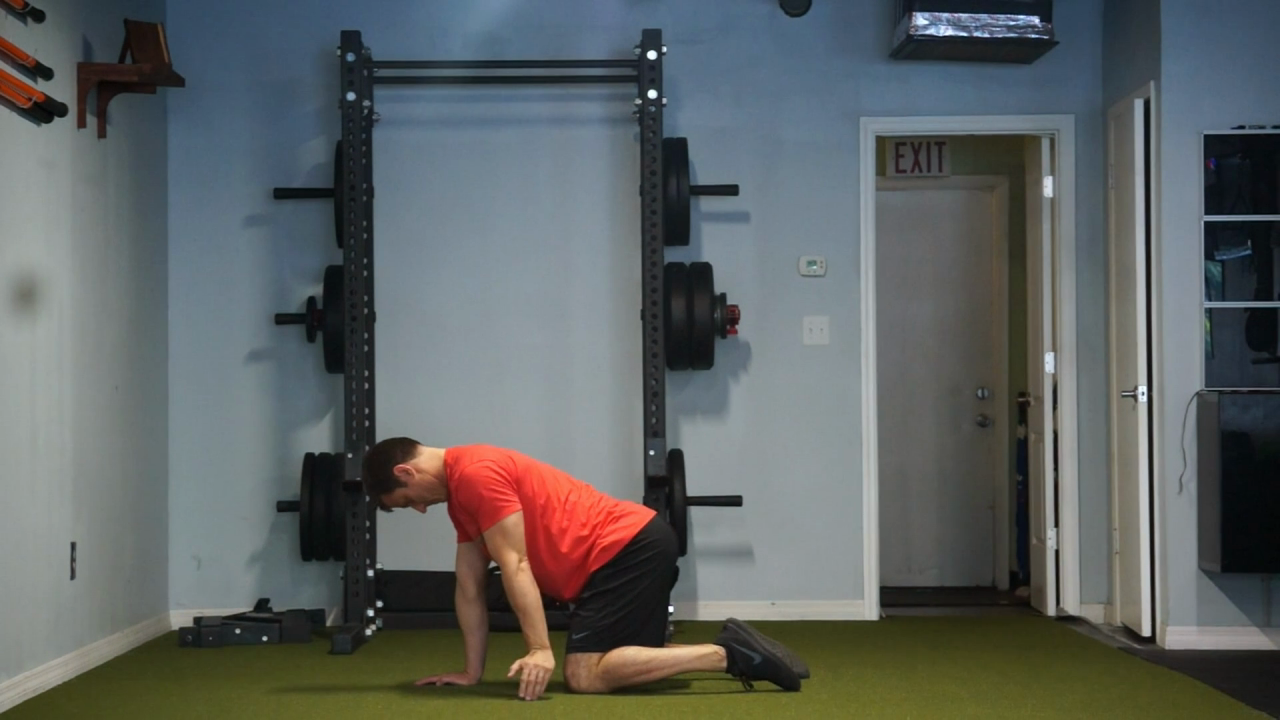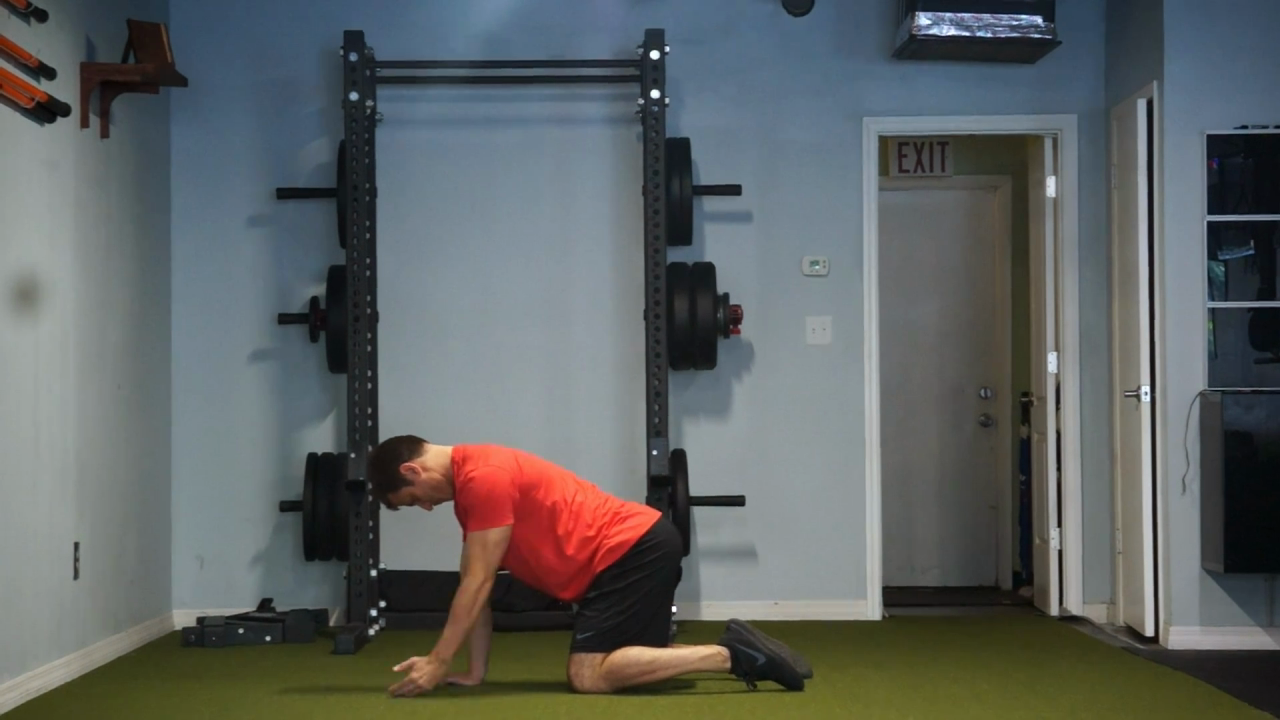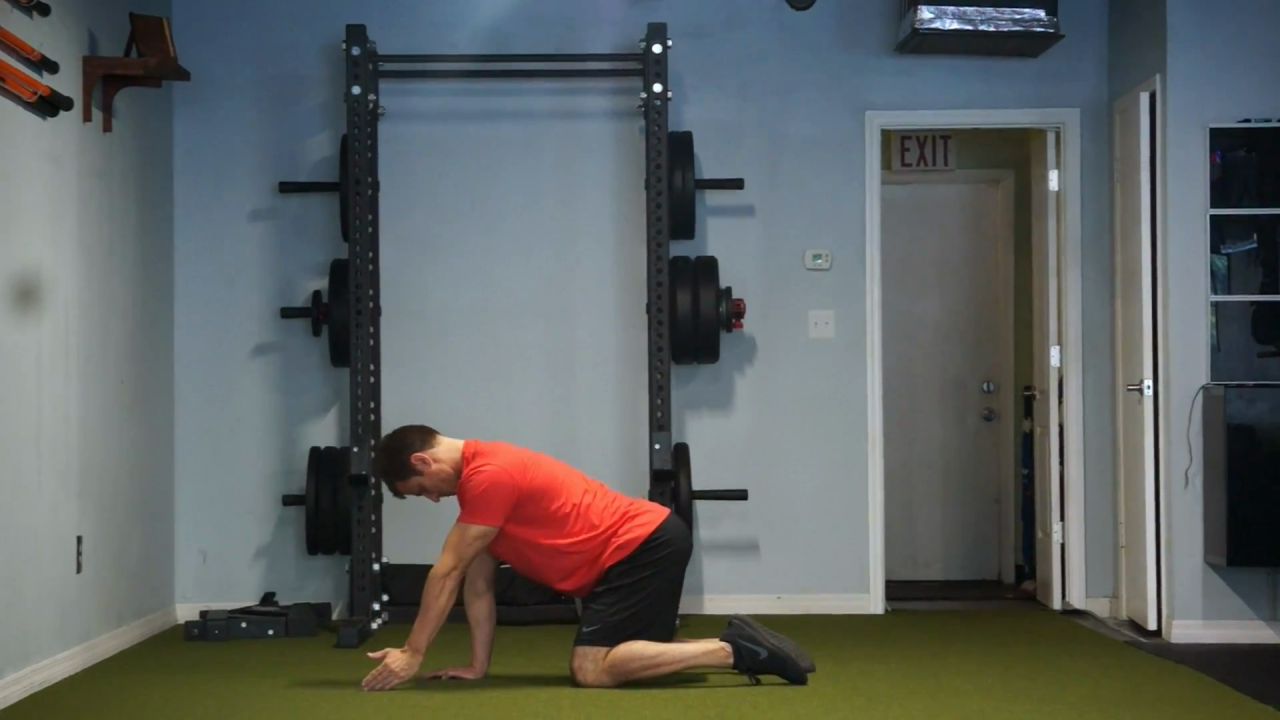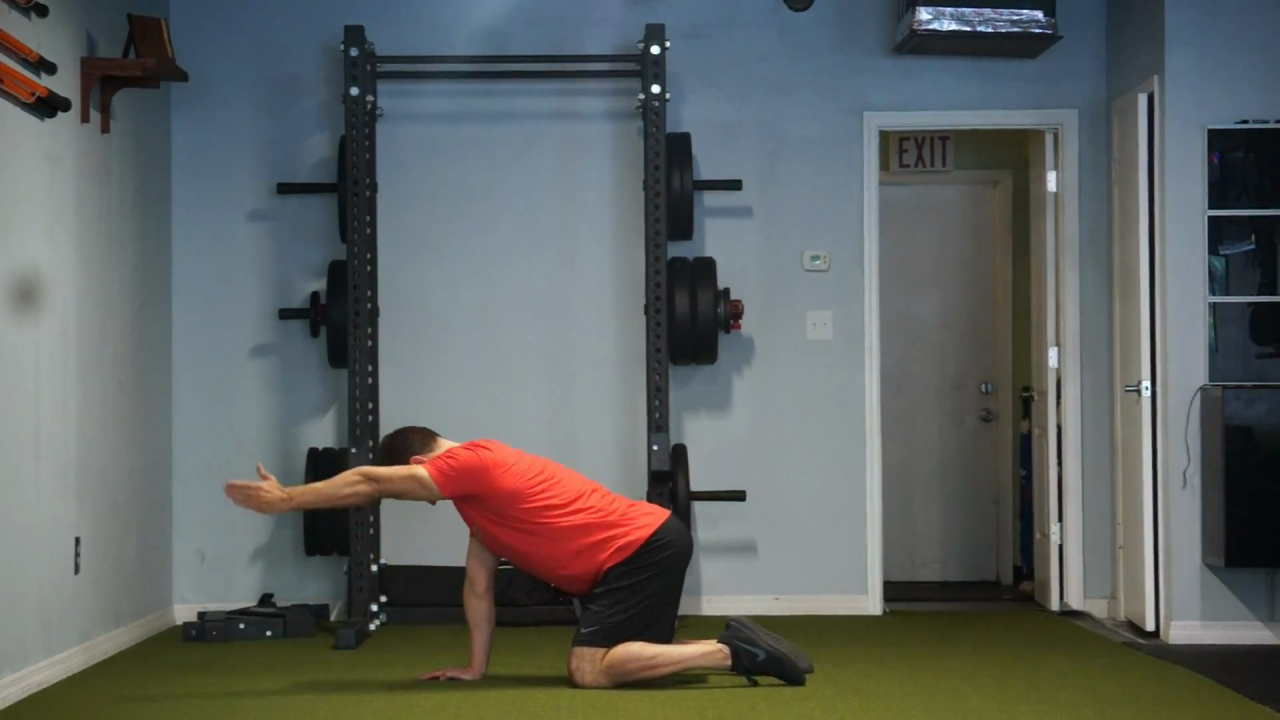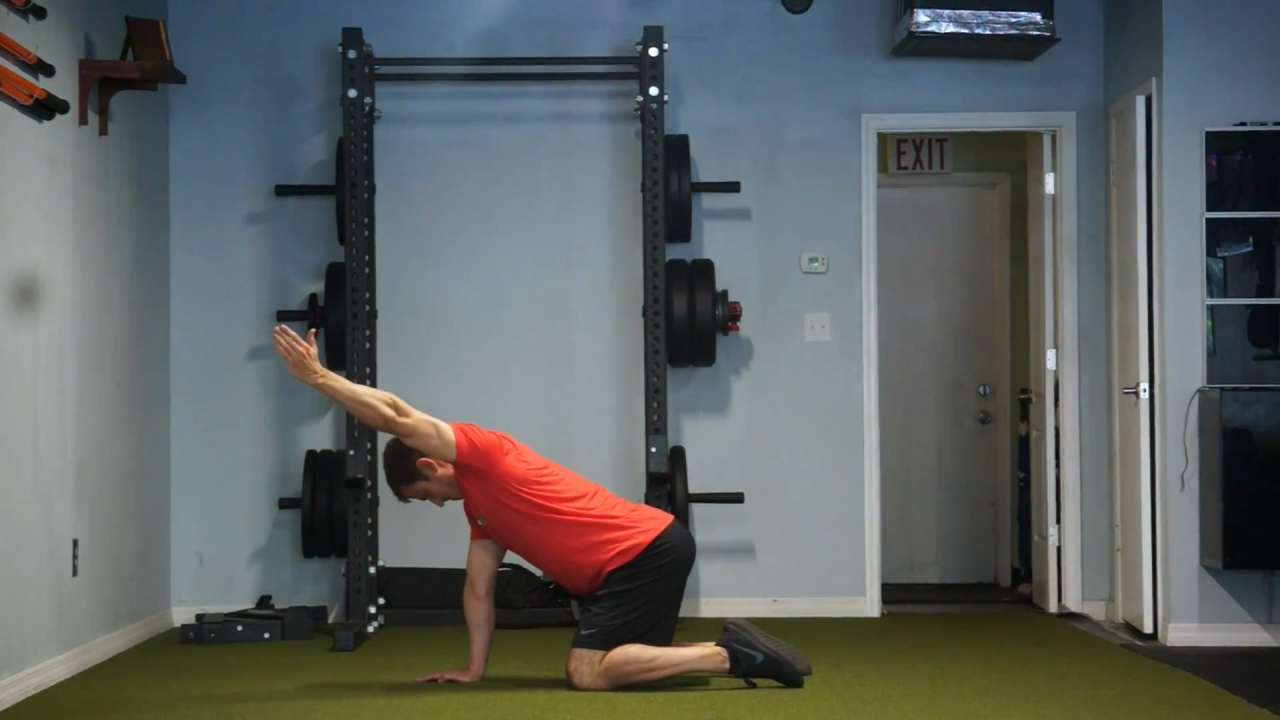
dt=1s
person 1, frame 1
left shoulder: (475, 475)
right shoulder: (461, 490)
left elbow: (515, 565)
right elbow: (469, 588)
left wrist: (540, 650)
right wrist: (472, 671)
left hip: (627, 547)
right hip: (639, 542)
left knee: (584, 673)
right knee: (620, 658)
left ankle: (727, 654)
right ankle: (731, 649)
person 1, frame 2
left shoulder: (483, 479)
right shoulder: (468, 484)
left elbow: (478, 583)
right elbow: (474, 582)
left wrist: (438, 662)
right wrist: (474, 671)
left hip: (635, 548)
right hip: (643, 544)
left knee: (588, 675)
right knee: (622, 659)
left ankle: (731, 655)
right ankle: (736, 650)
person 1, frame 3
left shoulder: (487, 476)
right shoulder: (481, 472)
left elbow: (448, 572)
right elbow: (478, 582)
left wrist: (412, 653)
right wrist: (478, 664)
left hip: (644, 545)
right hip: (650, 541)
left knee: (591, 668)
right knee: (623, 654)
left ankle: (734, 651)
right ankle: (736, 645)
person 1, frame 4
left shoulder: (471, 464)
right shoulder: (477, 484)
left elbow: (369, 483)
right elbow: (478, 586)
left wrist: (285, 498)
right wrist: (475, 666)
left hip: (645, 547)
right hip: (650, 544)
left knee: (588, 668)
right knee: (610, 658)
left ankle: (731, 652)
right ankle: (733, 644)
person 1, frame 5
left shoulder: (485, 452)
right shoulder: (478, 501)
left elbow: (395, 416)
right elbow: (479, 588)
left wrist: (317, 376)
right wrist: (474, 668)
left hip: (648, 550)
right hip: (649, 551)
left knee: (587, 672)
right knee: (613, 659)
left ankle: (730, 655)
right ankle: (730, 648)
